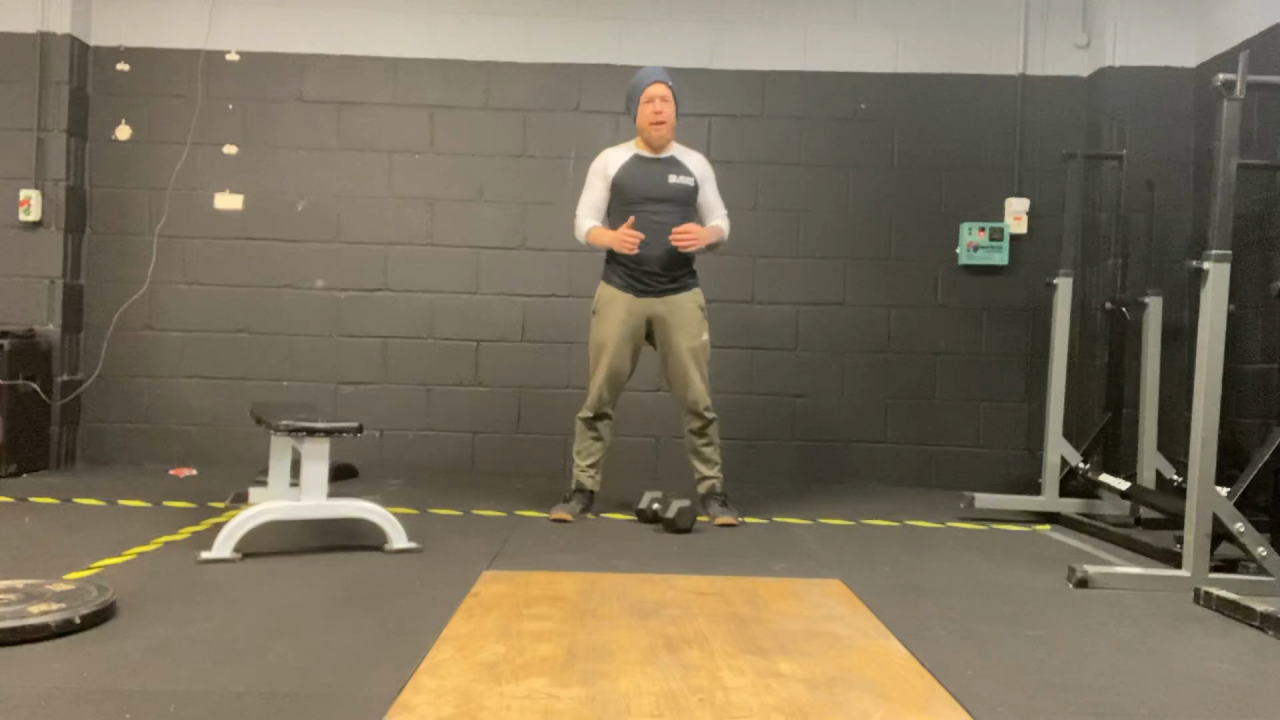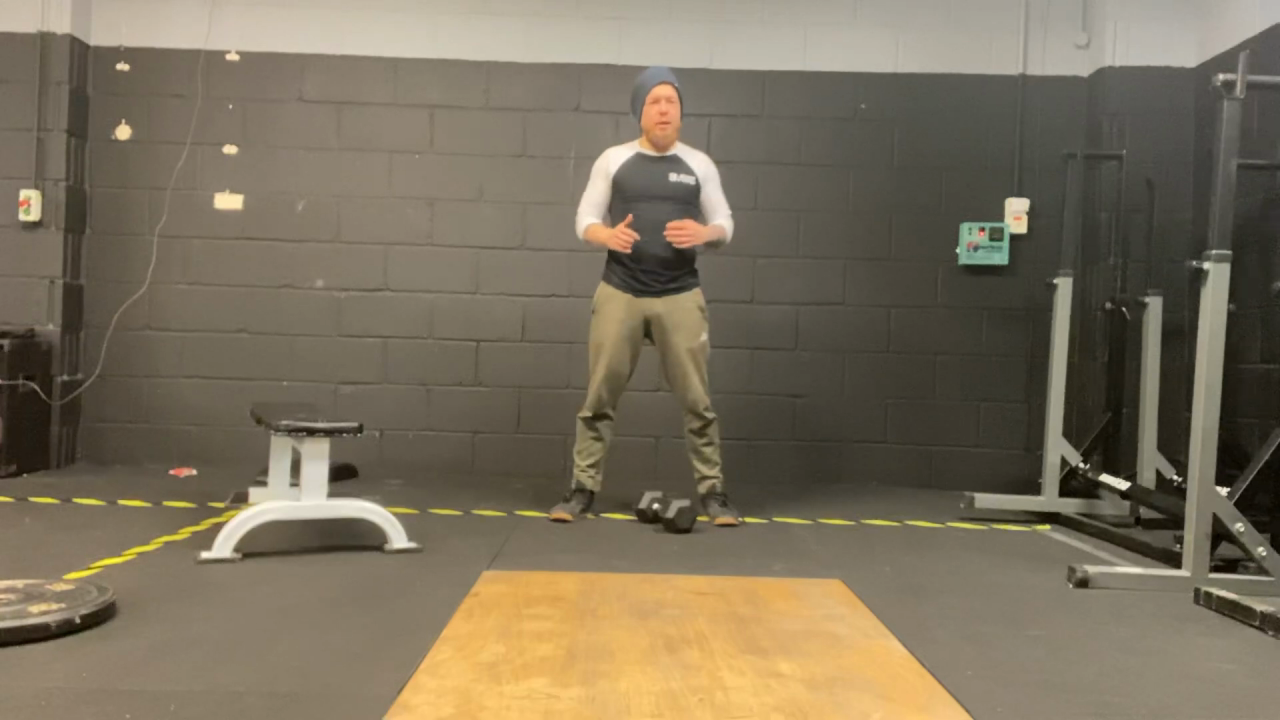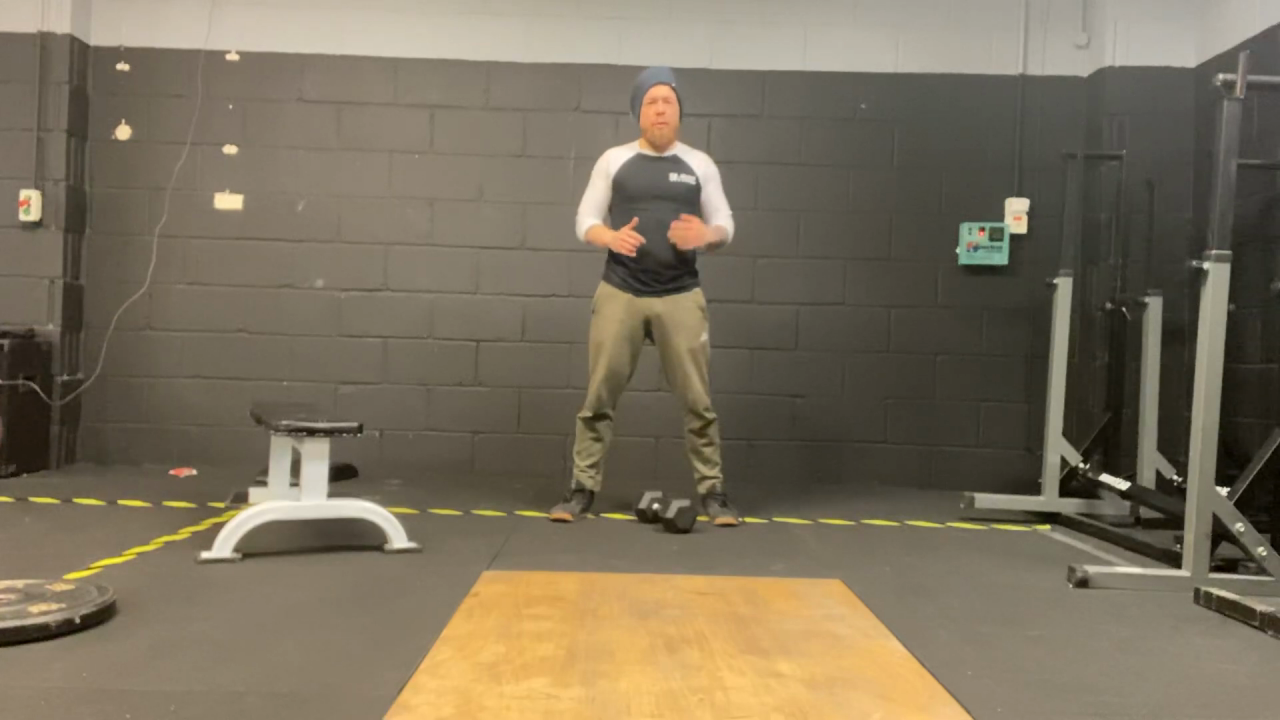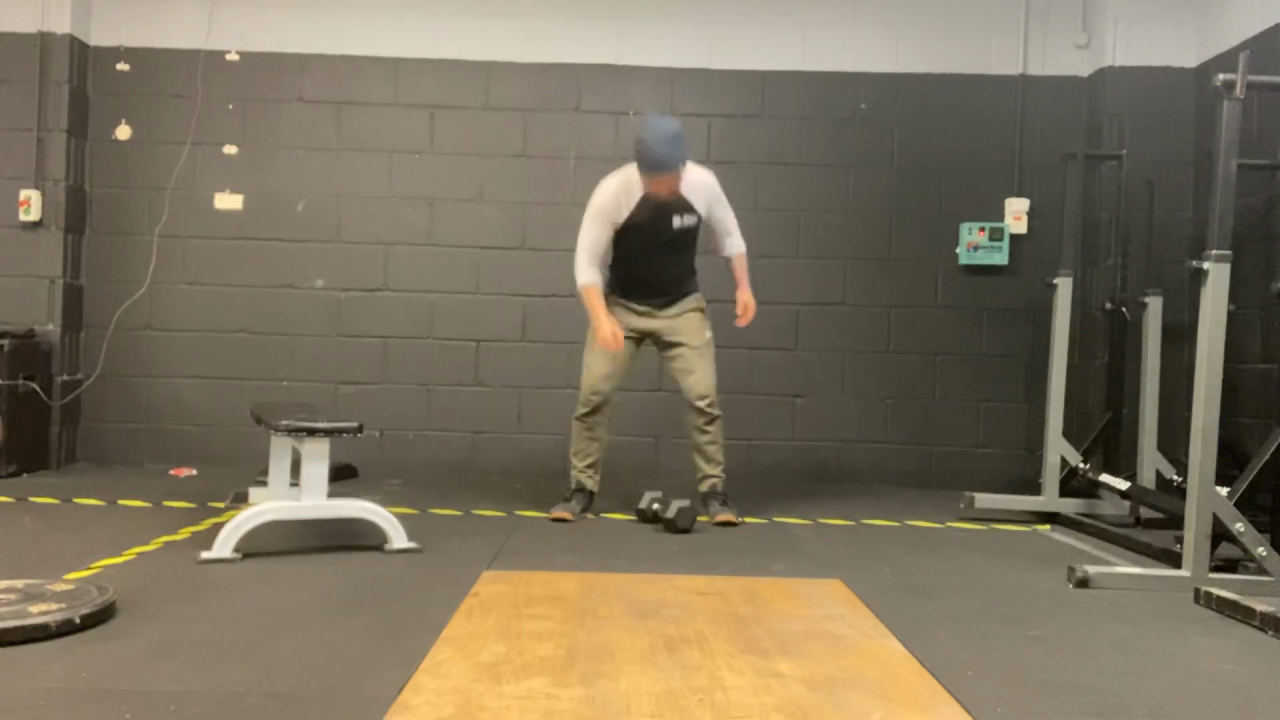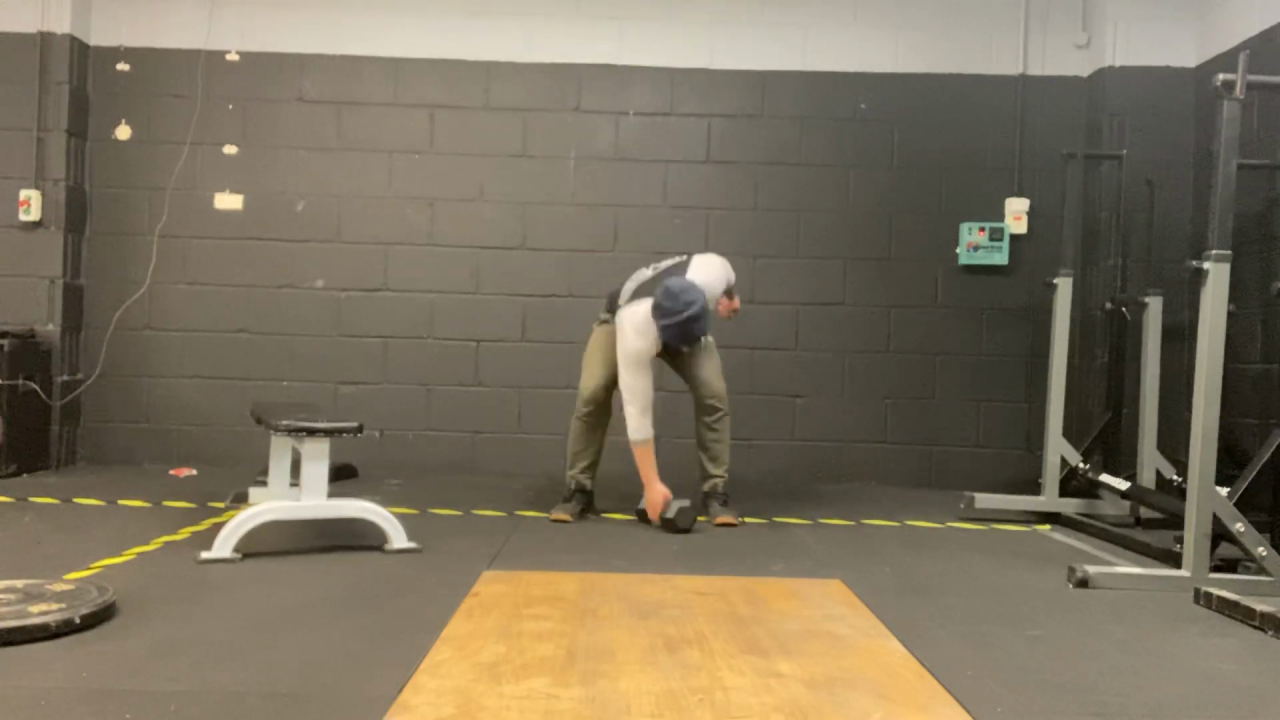
dt=0.5s
person 1, frame 1
left shoulder: (695, 164)
right shoulder: (609, 161)
left elbow: (720, 223)
right elbow: (583, 224)
left wrist: (705, 235)
right wrist: (611, 238)
left hip: (680, 296)
right hip: (619, 293)
left knee: (697, 400)
right knee: (599, 397)
left ankle: (712, 492)
right ankle: (582, 489)
person 1, frame 2
left shoulder: (700, 164)
right shoulder: (613, 159)
left elbow: (725, 226)
right elbow: (584, 220)
left wrist: (703, 232)
right wrist: (608, 236)
left hip: (680, 296)
right hip: (619, 294)
left knee: (697, 400)
right knee: (599, 396)
left ankle: (712, 492)
right ankle: (582, 488)
person 1, frame 3
left shoulder: (700, 164)
right shoulder: (614, 160)
left elbow: (726, 223)
right elbow: (585, 220)
left wrist: (709, 234)
right wrist: (610, 238)
left hip: (681, 297)
right hip: (619, 294)
left knee: (698, 401)
right knee: (599, 398)
left ankle: (712, 491)
right ankle: (582, 488)
person 1, frame 4
left shoulder: (704, 184)
right shoulder: (613, 191)
left elbow: (729, 236)
right elbow: (587, 260)
left wrist: (743, 287)
right wrist: (600, 318)
left hip: (681, 307)
right hip: (622, 307)
left knee: (703, 397)
right knee: (594, 393)
left ankle: (714, 491)
right ankle: (581, 488)
person 1, frame 5
left shoulder: (709, 278)
right shoulder: (634, 330)
right elbow: (637, 411)
left wrist: (731, 296)
right wrist: (652, 484)
left hip: (685, 321)
right hip: (617, 322)
left knee: (713, 395)
right knee: (592, 394)
left ankle: (715, 492)
right ankle: (579, 490)
